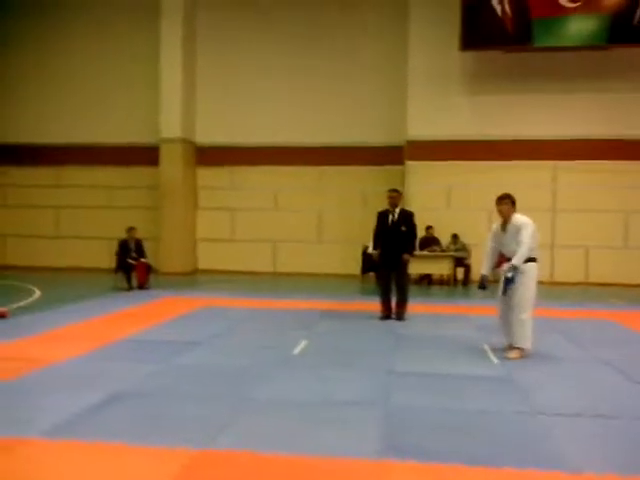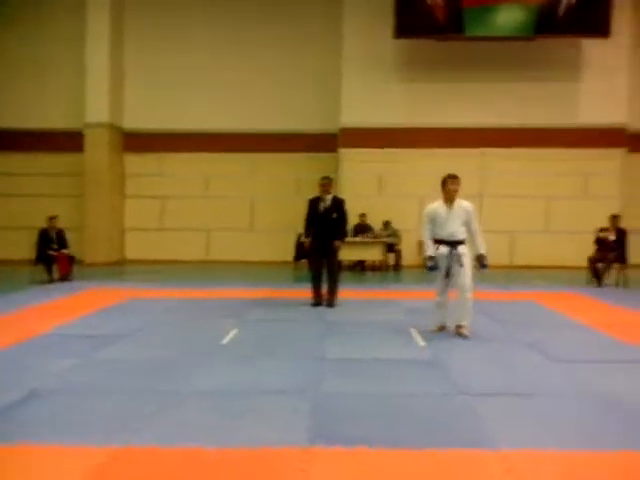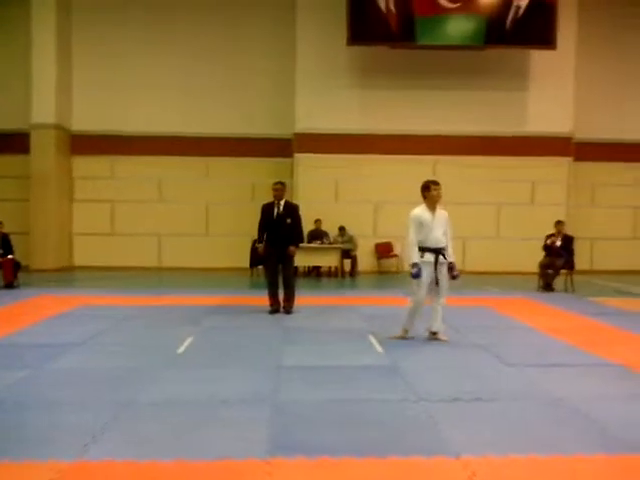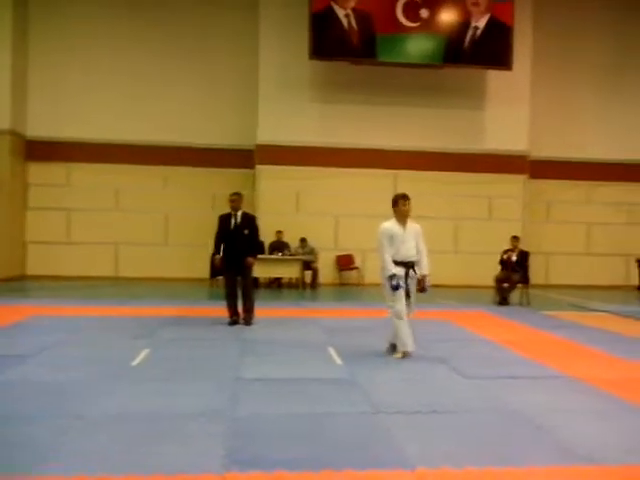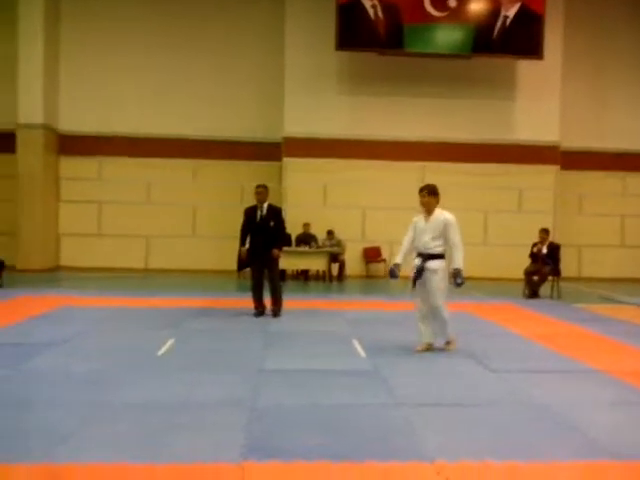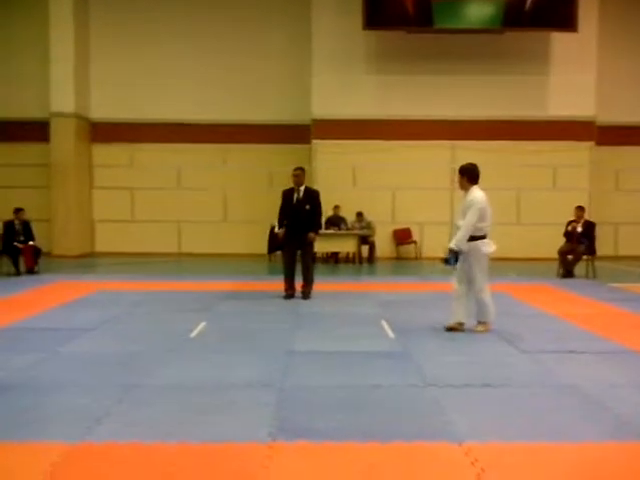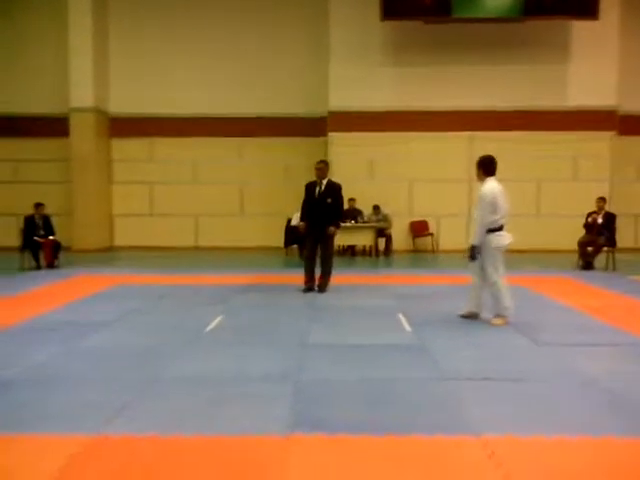
dt=0.5s
person 1, frame 1
left shoulder: (524, 223)
right shoulder: (497, 228)
left elbow: (525, 246)
right elbow: (491, 251)
left wrist: (514, 266)
right wrist: (484, 274)
left hip: (526, 267)
right hip: (509, 267)
left knee: (522, 307)
right knee: (504, 307)
left ankle: (522, 347)
right ankle: (511, 342)
person 1, frame 2
left shoulder: (467, 207)
right shoulder: (432, 209)
left elbow: (475, 231)
right elbow: (427, 233)
left wrist: (481, 252)
right wrist: (430, 255)
left hip: (460, 251)
right hip: (441, 251)
left knee: (465, 287)
right knee: (441, 289)
left ankle: (462, 324)
right ankle: (441, 322)
person 1, frame 3
left shoulder: (444, 215)
right shoulder: (417, 214)
left elbow: (448, 239)
right elbow: (412, 240)
left wrist: (451, 262)
right wrist: (414, 263)
left hip: (441, 259)
right hip: (424, 259)
left knee: (439, 296)
right knee: (419, 296)
left ankle: (435, 330)
right ankle: (406, 328)
person 1, frame 4
left shoulder: (416, 228)
right shoulder: (386, 228)
left elbow: (421, 252)
right elbow: (385, 254)
left wrist: (423, 275)
right wrist: (392, 275)
left hip: (410, 272)
right hip: (394, 272)
left knee: (407, 310)
right knee: (398, 310)
left ankle: (394, 343)
right ankle: (405, 347)
person 1, frame 5
left shoulder: (447, 218)
right shoulder: (417, 220)
left elbow: (455, 244)
right elbow: (408, 242)
left wrist: (457, 268)
right wrist: (398, 262)
left hip: (436, 265)
right hip: (421, 264)
left knee: (437, 304)
right knee: (423, 306)
left ankle: (449, 338)
right ankle: (428, 340)
person 1, frame 6
left shoulder: (477, 198)
right shoulder: (471, 196)
left elbow: (468, 226)
left wrist: (453, 247)
left hip: (476, 247)
right hip: (468, 246)
left knee: (479, 285)
right knee: (460, 284)
left ankle: (485, 321)
right ankle: (459, 320)
person 1, frame 7
left shoulder: (486, 190)
right shoulder: (496, 187)
left elbow: (482, 220)
left wrist: (473, 244)
left hip: (490, 238)
right hip: (492, 236)
left knee: (495, 277)
right knee: (480, 275)
left ankle: (502, 313)
right ankle: (474, 310)
person 2, frame 1
left shoulder: (408, 215)
right shoulder: (381, 215)
left elbow: (412, 235)
right elbow: (377, 233)
left wrist: (408, 252)
right wrist: (375, 249)
left hip: (401, 255)
right hip: (384, 254)
left knee: (401, 284)
right knee: (384, 283)
left ankle: (400, 311)
right ankle: (386, 311)
person 2, frame 2
left shoulder: (339, 202)
right shoulder: (313, 202)
left elbow: (343, 222)
right elbow: (309, 220)
left wrist: (339, 239)
right wrist: (307, 237)
left hip: (331, 242)
right hip: (316, 241)
left knee: (332, 270)
right knee: (315, 270)
left ankle: (331, 298)
right ankle: (317, 297)
person 2, frame 3
left shoulder: (293, 207)
right shoulder: (266, 207)
left elbow: (297, 228)
right elbow: (262, 226)
left wrist: (294, 245)
right wrist: (260, 243)
left hip: (286, 247)
right hip: (270, 247)
left knee: (288, 277)
right knee: (271, 277)
left ankle: (288, 304)
right ankle: (274, 304)
person 2, frame 4
left shoulder: (250, 218)
right shoulder: (223, 218)
left elbow: (255, 239)
right elbow: (219, 237)
left wrist: (252, 256)
right wrist: (217, 254)
left hip: (245, 258)
right hip: (228, 258)
left knee: (247, 288)
right knee: (230, 289)
left ankle: (248, 316)
right ankle: (233, 316)
person 2, frame 5
left shoulder: (276, 210)
right shoulder: (249, 211)
left elbow: (281, 231)
right elbow: (245, 229)
left wrist: (278, 248)
right wrist: (243, 246)
left hip: (271, 251)
right hip: (254, 251)
left knee: (274, 280)
right knee: (256, 280)
left ankle: (276, 307)
right ankle: (259, 307)
person 2, frame 6
left shoulder: (313, 193)
right shoulder: (286, 193)
left elbow: (317, 214)
right elbow: (282, 211)
left wrist: (314, 231)
right wrist: (280, 227)
left hip: (306, 234)
right hip: (290, 233)
left knee: (307, 263)
right knee: (288, 263)
left ankle: (306, 290)
right ankle: (289, 290)
person 2, frame 7
left shoulder: (335, 187)
right shoulder: (309, 186)
left elbow: (339, 208)
right elbow: (305, 205)
left wrist: (334, 225)
right wrist: (302, 221)
left hip: (327, 228)
right hip: (311, 226)
left knee: (326, 256)
right knee: (309, 256)
left ankle: (323, 284)
right ankle: (309, 283)
